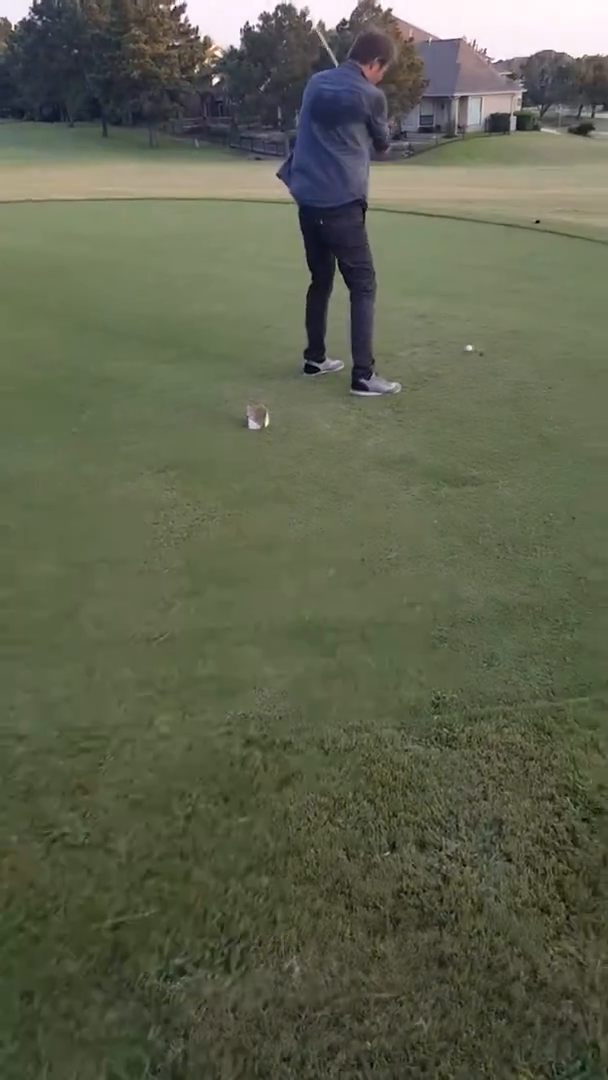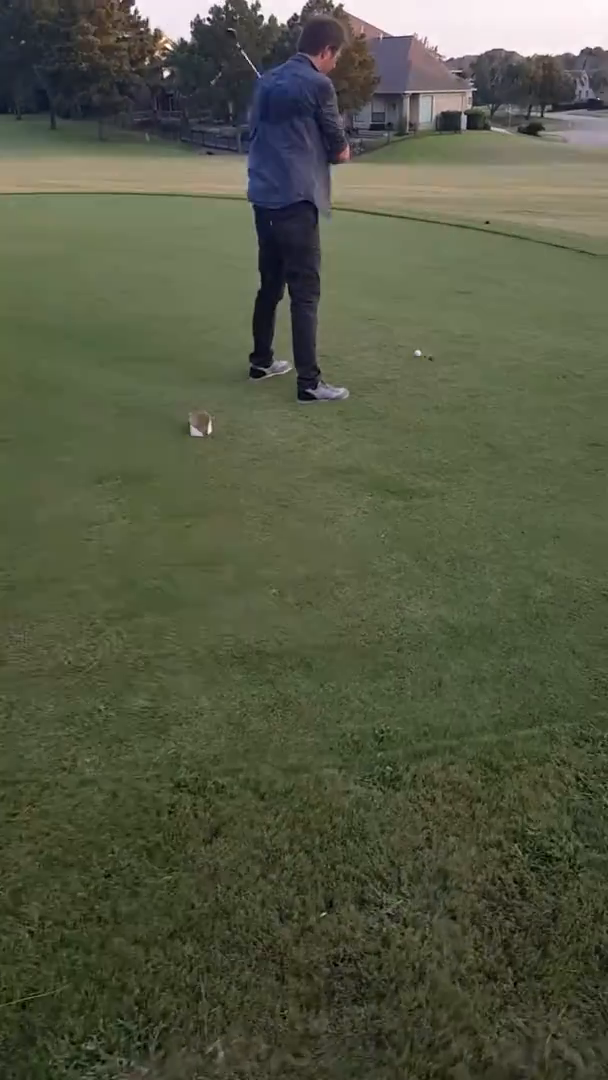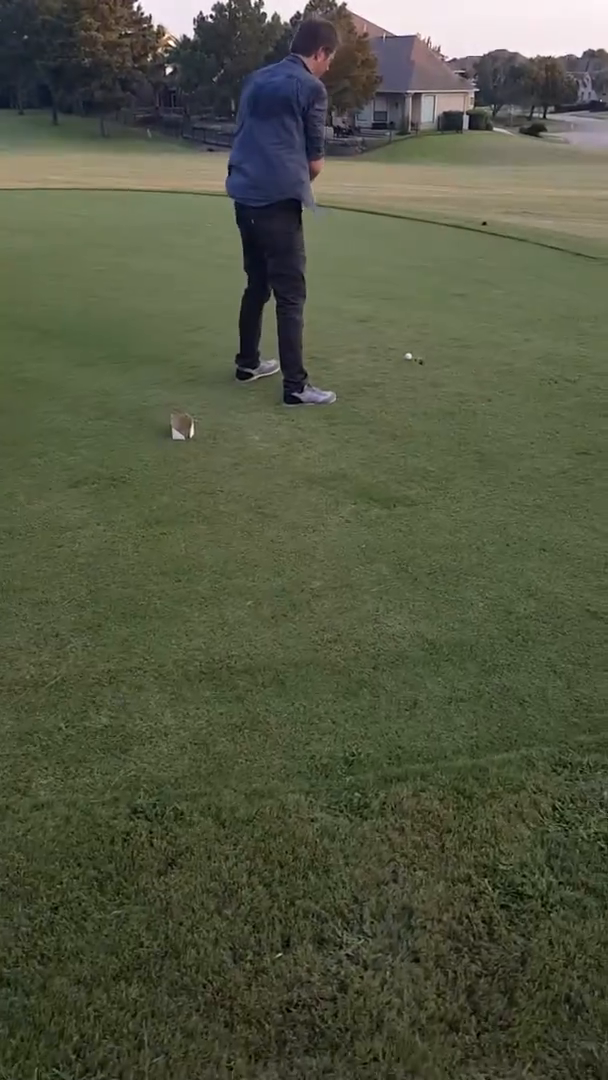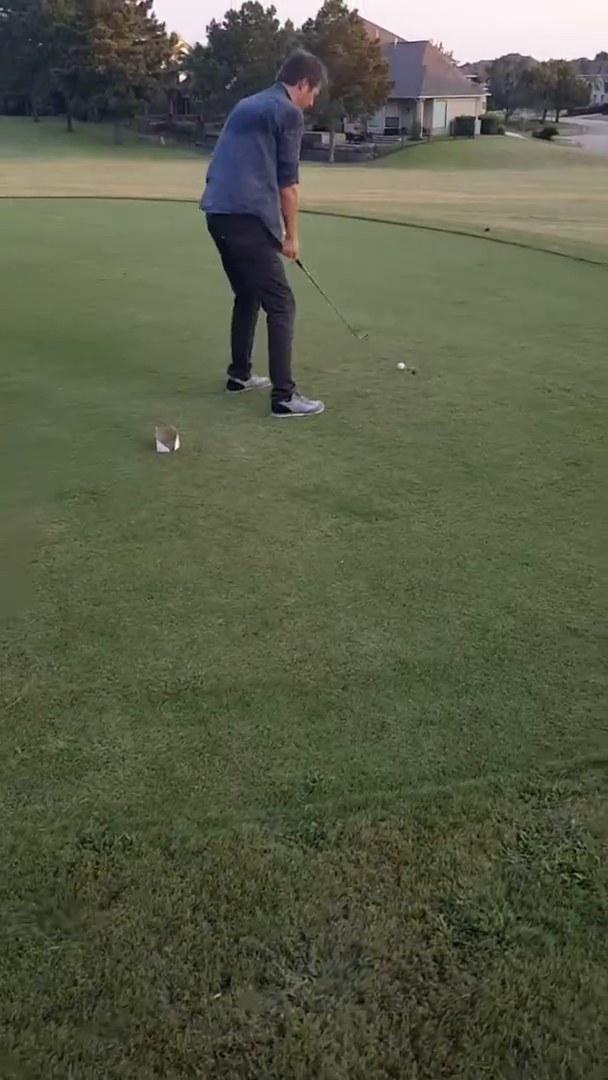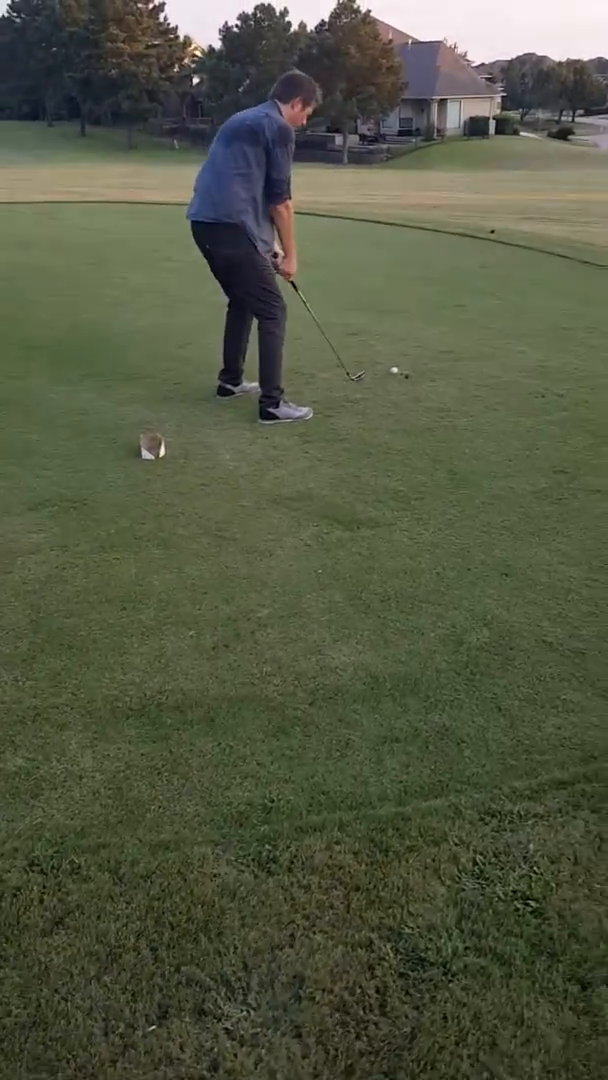
dt=0.3s
person 1, frame 1
left shoulder: (315, 83)
right shoulder: (371, 96)
right elbow: (383, 146)
left hip: (308, 200)
right hip: (342, 204)
left knee: (320, 281)
right knee: (363, 287)
left ankle: (315, 357)
right ankle: (363, 374)
person 1, frame 2
left shoulder: (267, 81)
right shoulder: (318, 85)
right elbow: (341, 152)
right wrist: (339, 151)
left hip: (264, 198)
right hip: (295, 202)
left knee: (270, 284)
right knee: (304, 293)
left ankle: (261, 361)
right ankle: (309, 382)
person 1, frame 3
left shoulder: (257, 79)
right shoulder: (310, 88)
right elbow: (315, 161)
left hip: (245, 197)
right hip: (279, 200)
left knee: (257, 283)
right knee: (290, 294)
left ankle: (247, 362)
right ankle: (295, 386)
person 1, frame 4
left shoulder: (248, 105)
right shoulder: (288, 113)
right elbow: (287, 182)
left wrist: (276, 227)
right wrist: (291, 235)
left hip: (219, 211)
right hip: (245, 216)
left knee: (248, 295)
right knee: (280, 304)
left ankle: (240, 374)
right ankle: (284, 396)
person 1, frame 5
left shoulder: (243, 119)
right shoulder: (279, 129)
right elbow: (279, 199)
left wrist: (268, 243)
right wrist: (290, 254)
left hip: (205, 221)
right hip: (230, 227)
left knee: (242, 301)
right knee: (272, 311)
left ankle: (230, 380)
right ankle: (272, 403)
